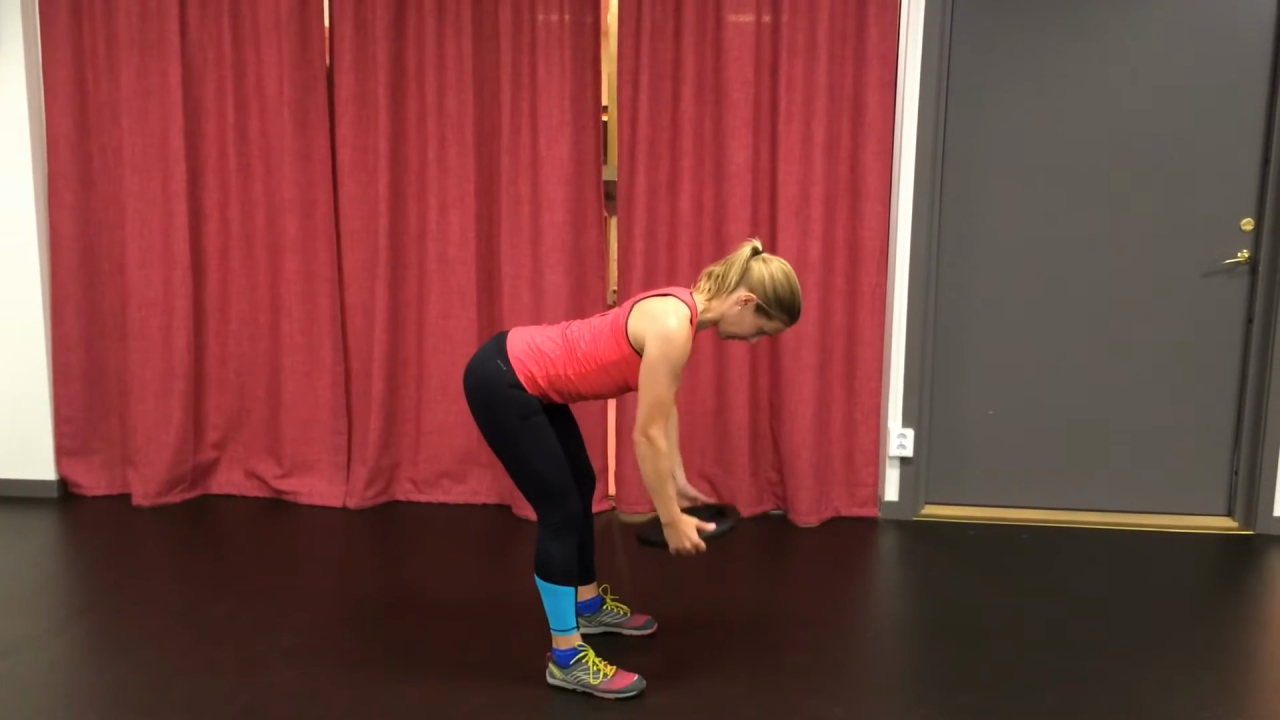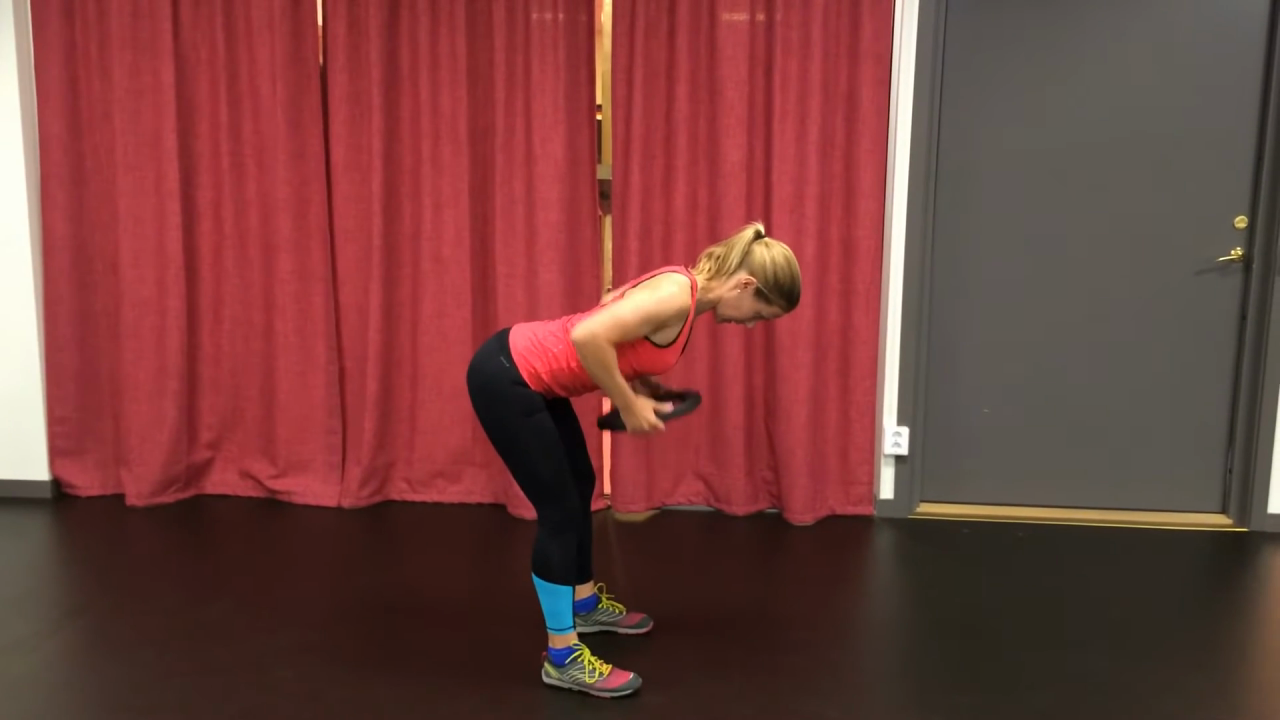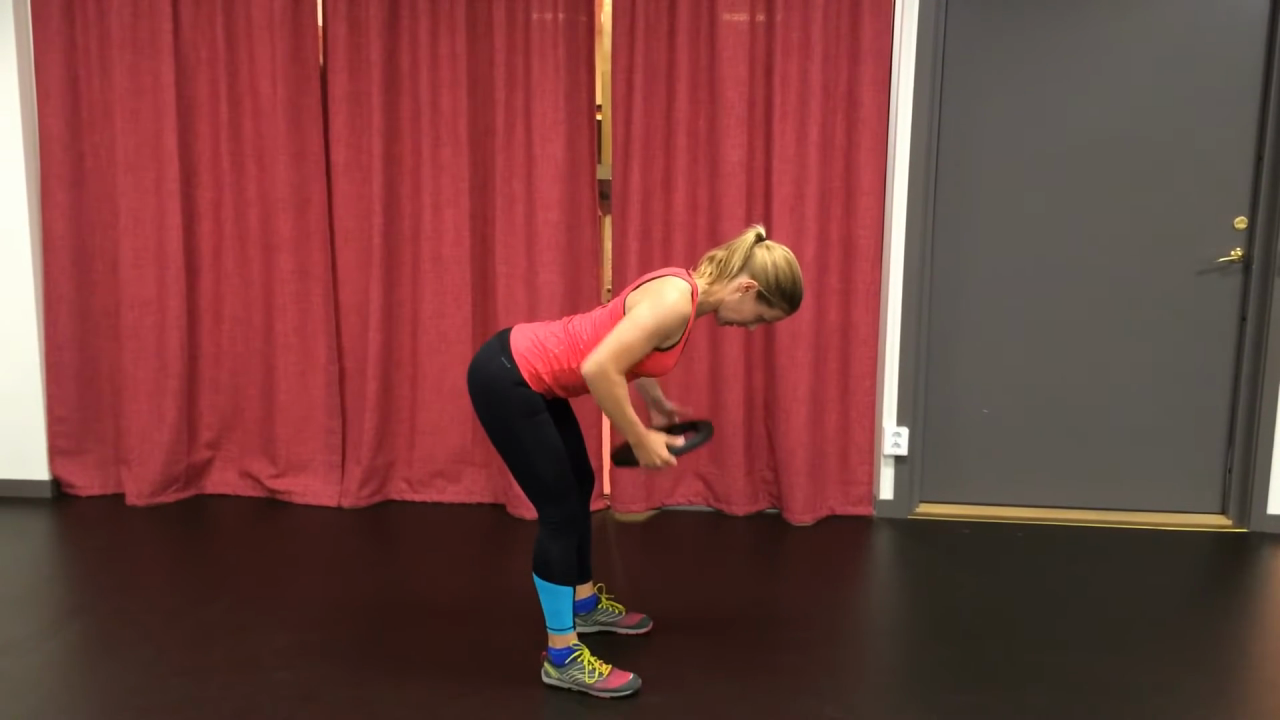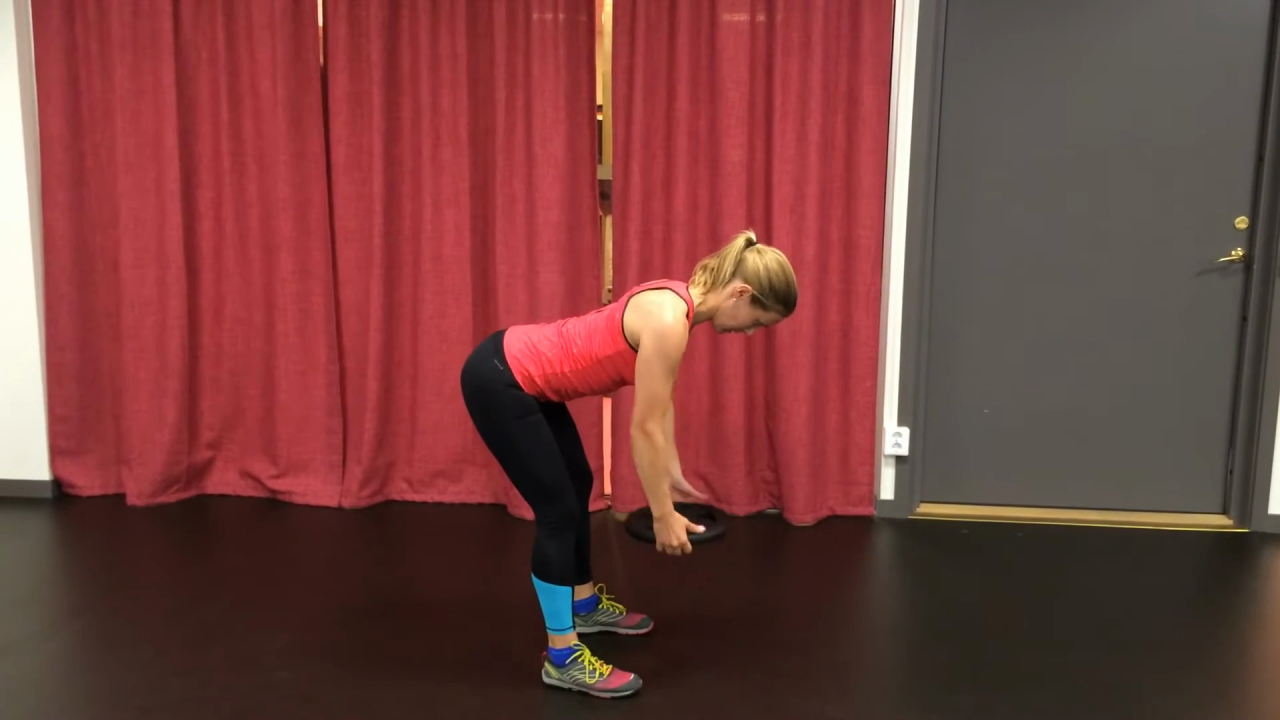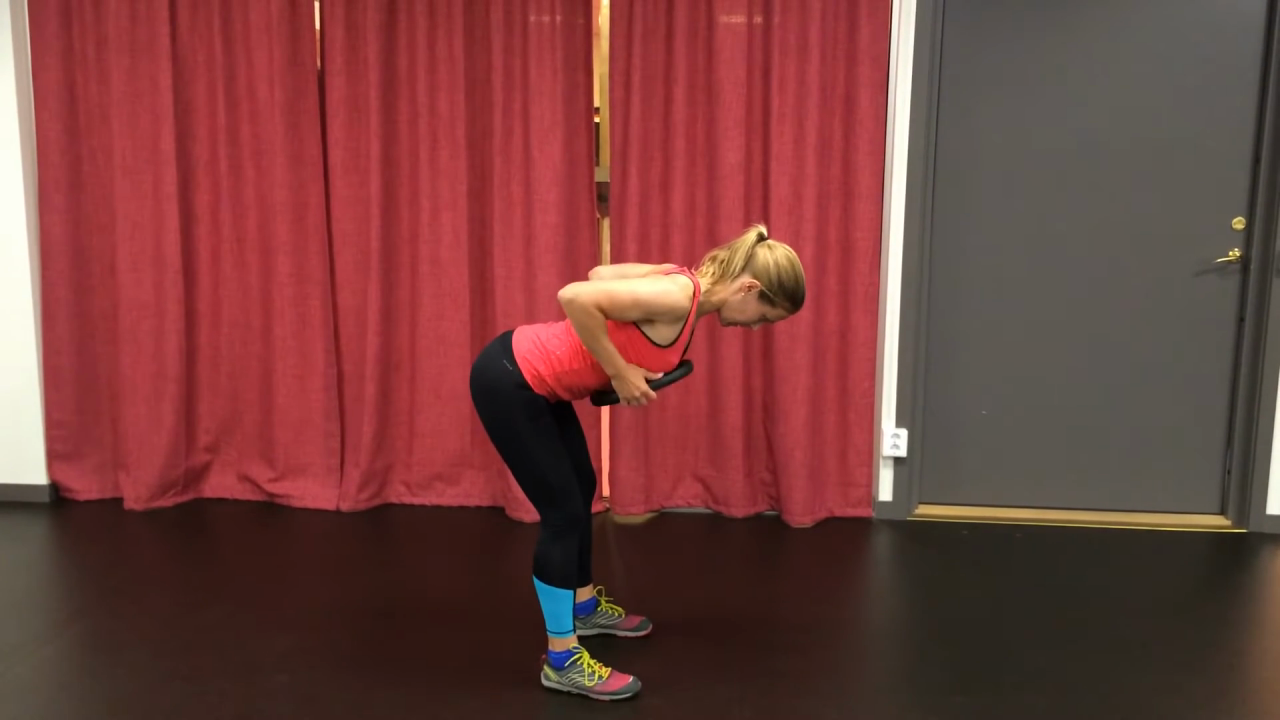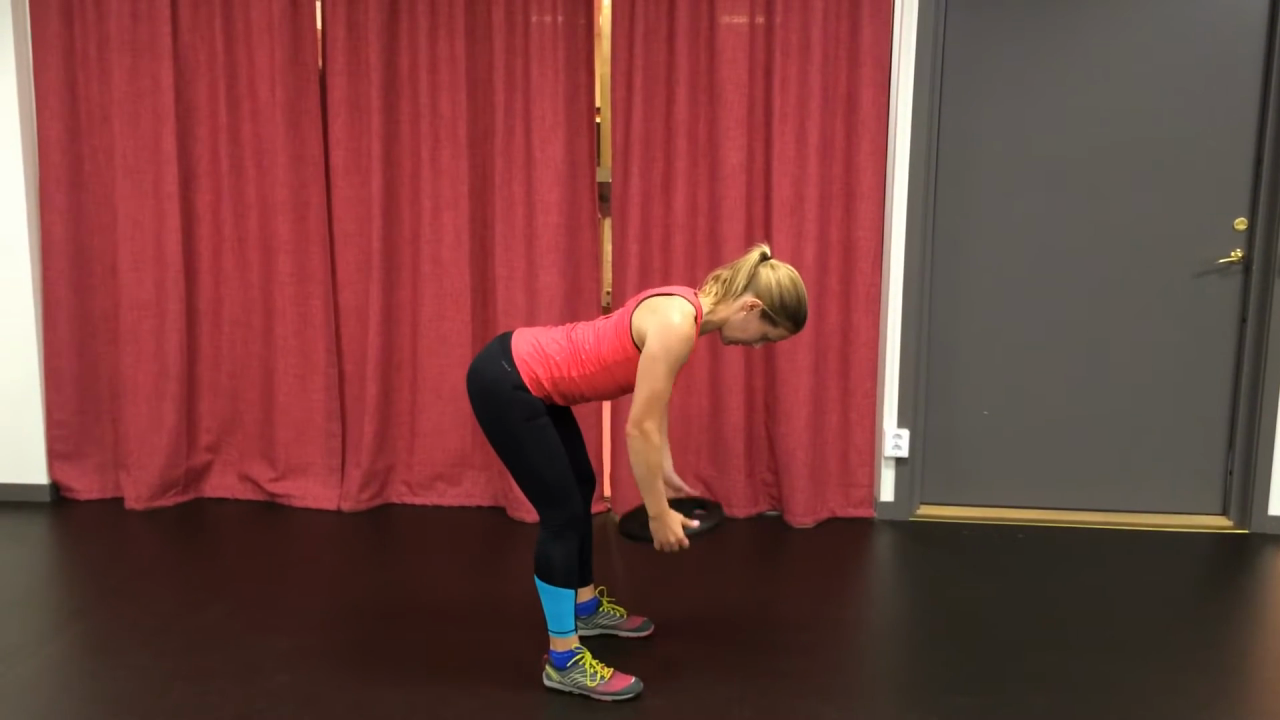
dt=0.5s
person 1, frame 1
left shoulder: (685, 310)
right shoulder: (673, 327)
left elbow: (663, 415)
right elbow: (650, 435)
left wrist: (677, 483)
right wrist: (671, 519)
left hip: (526, 372)
right hip: (501, 380)
left knee: (579, 487)
right knee: (560, 511)
left ankle: (589, 606)
right ankle: (567, 659)
person 1, frame 2
left shoulder: (683, 287)
right shoulder: (677, 297)
right elbow: (584, 336)
left wrist: (641, 387)
right wrist: (630, 403)
left hip: (529, 371)
right hip: (505, 377)
left knee: (580, 486)
right knee: (560, 509)
left ankle: (585, 604)
right ankle: (562, 657)
person 1, frame 3
left shoulder: (683, 289)
right shoulder: (675, 300)
right elbow: (597, 369)
left wrist: (656, 403)
right wrist: (643, 441)
left hip: (529, 370)
right hip: (505, 377)
left knee: (579, 486)
right knee: (560, 508)
left ankle: (585, 604)
right ankle: (562, 657)
person 1, frame 4
left shoulder: (680, 305)
right shoulder: (668, 321)
left elbow: (659, 406)
right elbow: (646, 428)
left wrist: (674, 476)
right wrist: (663, 515)
left hip: (523, 372)
right hip: (499, 379)
left knee: (577, 487)
right knee: (558, 510)
left ankle: (585, 604)
right ankle: (563, 658)
person 1, frame 5
left shoulder: (684, 284)
right shoulder: (676, 297)
left elbow: (598, 275)
right elbow: (575, 296)
left wrist: (628, 364)
right wrist: (622, 373)
left hip: (532, 373)
right hip: (509, 380)
left knee: (581, 488)
right knee: (563, 511)
left ankle: (585, 607)
right ankle: (562, 660)
person 1, frame 6
left shoulder: (686, 308)
right shoulder: (677, 323)
left elbow: (647, 405)
right elbow: (640, 427)
left wrist: (664, 472)
right wrist: (660, 514)
left hip: (527, 372)
right hip: (505, 380)
left knee: (580, 488)
right knee: (563, 512)
left ankle: (586, 606)
right ankle: (564, 660)
